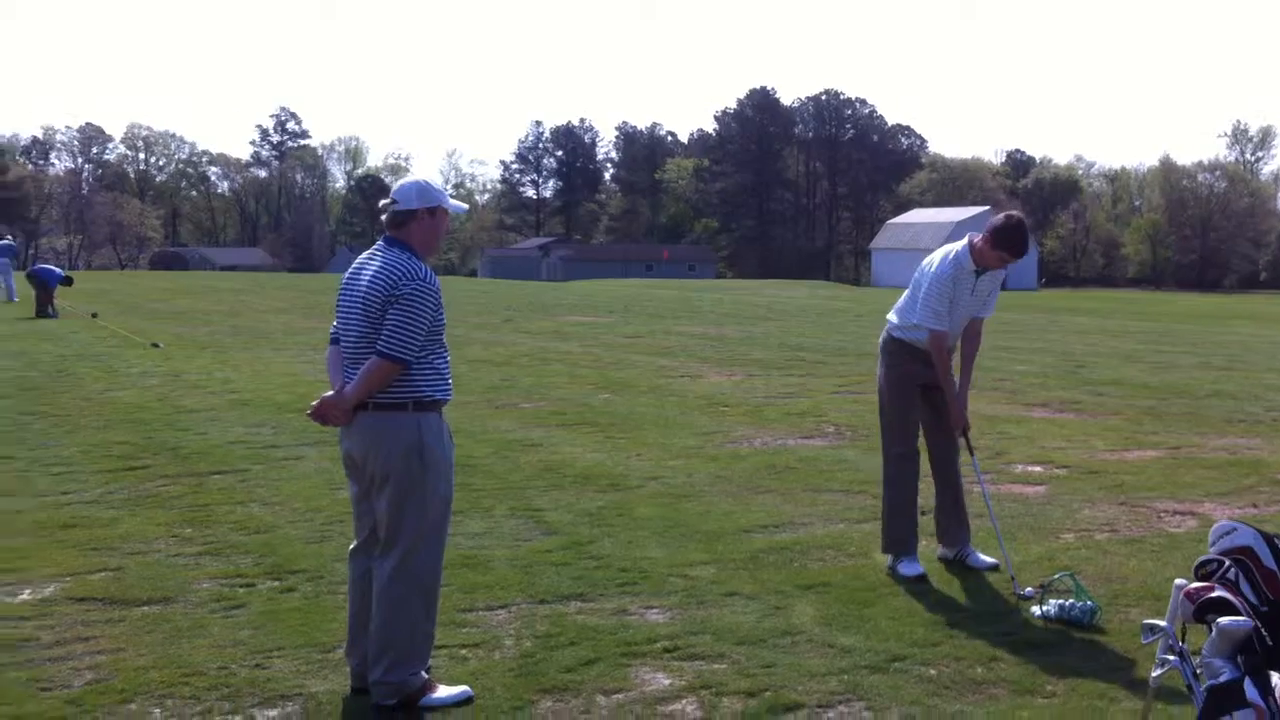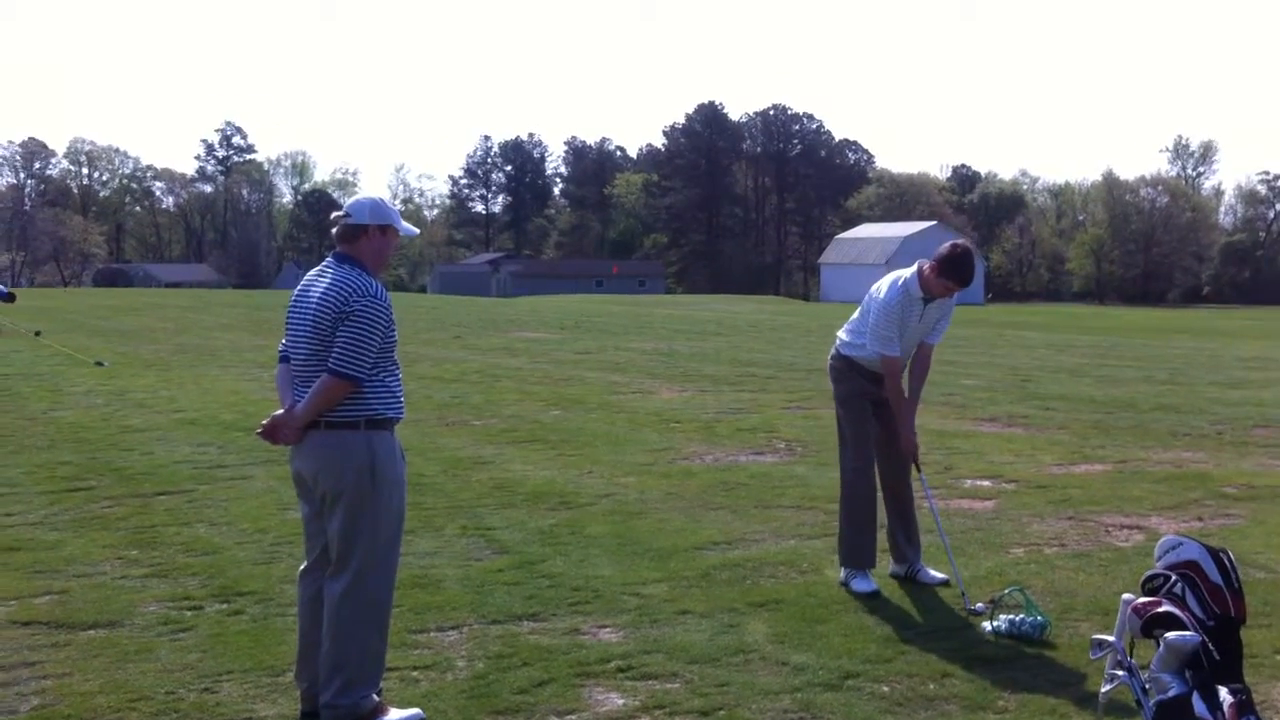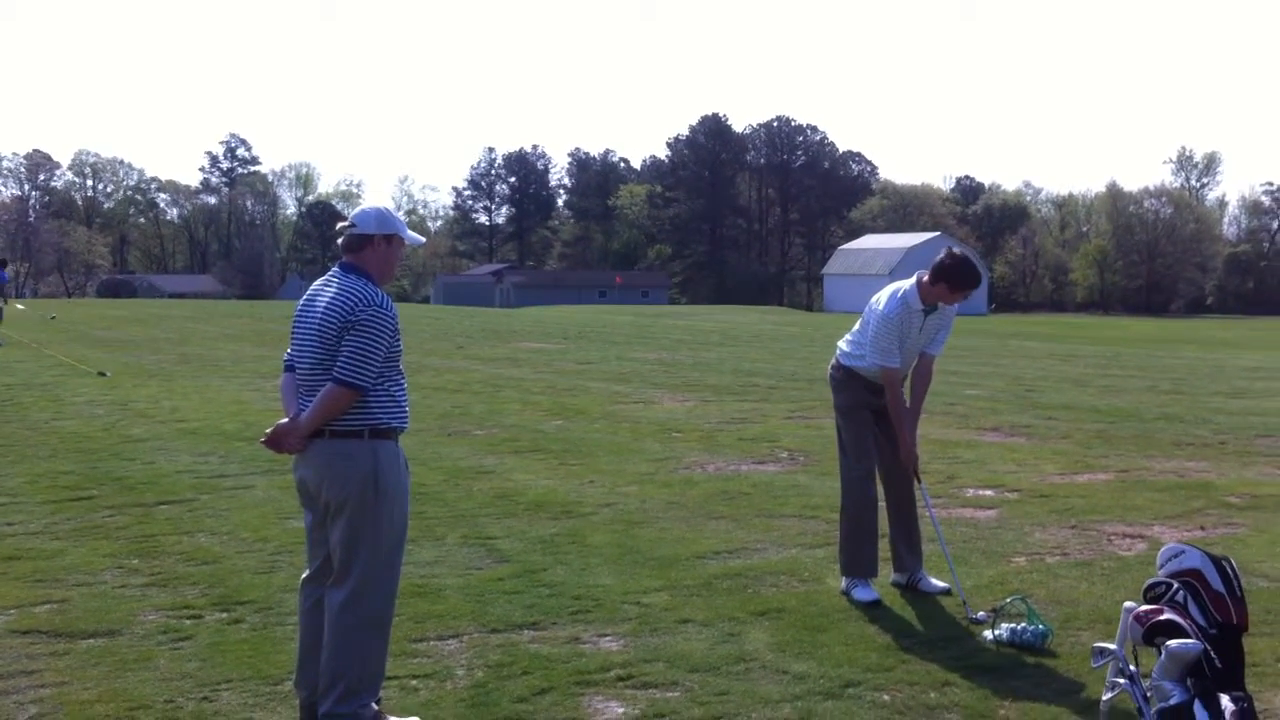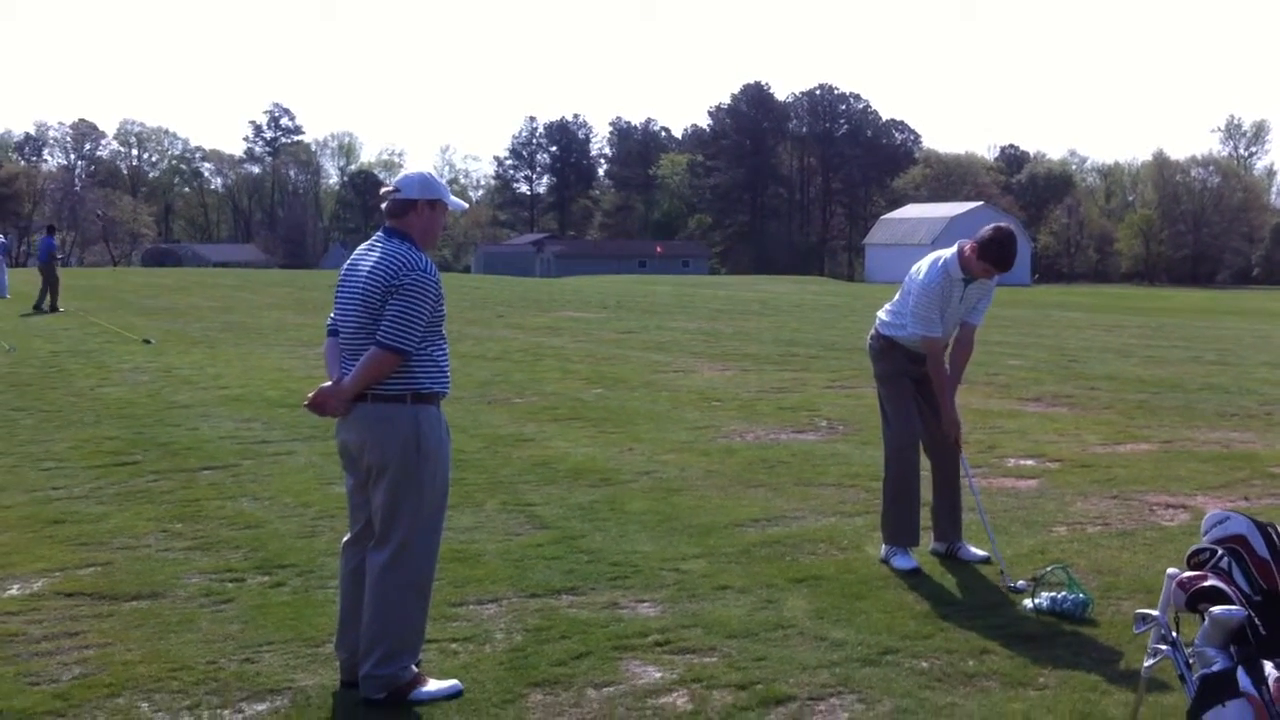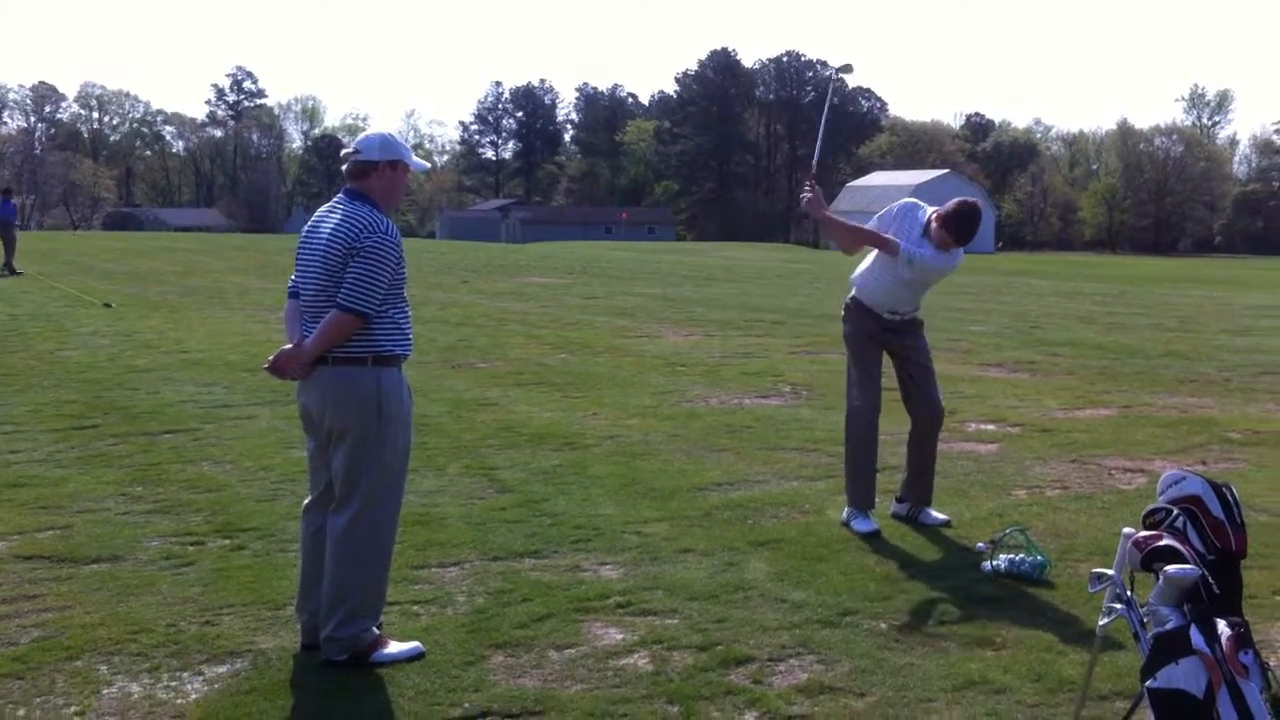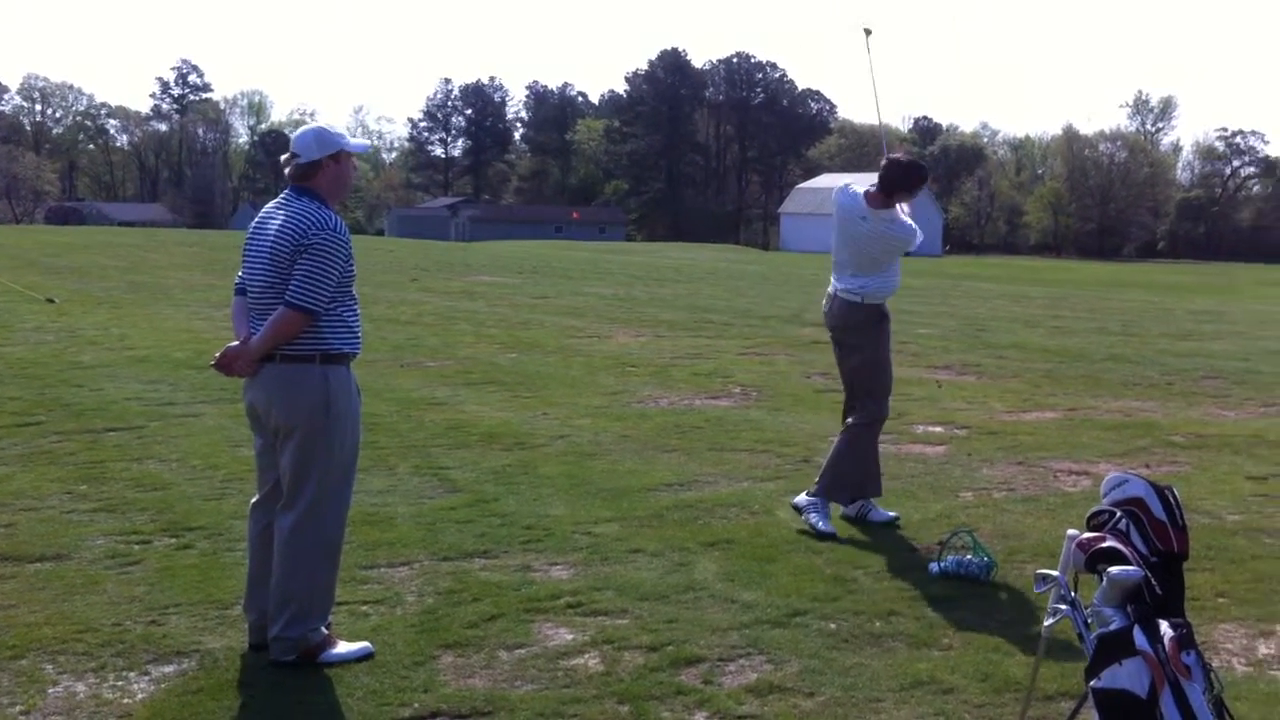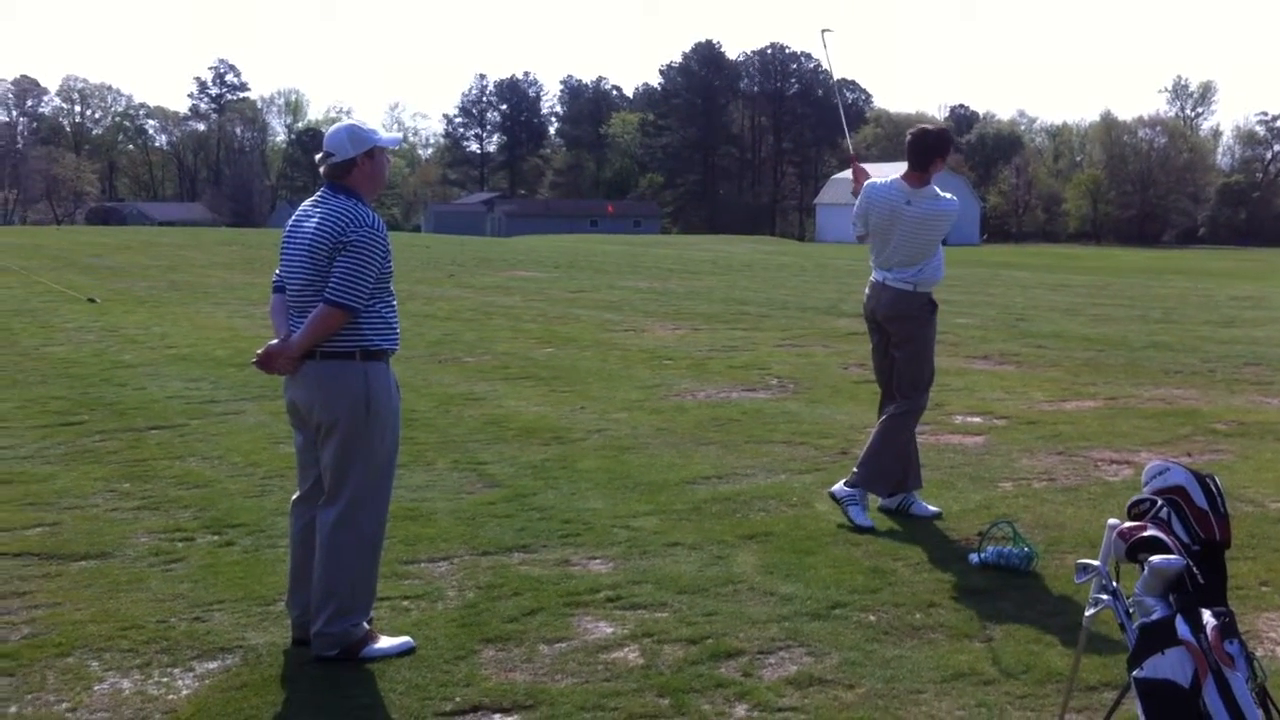
dt=0.7s
person 1, frame 1
left shoulder: (359, 267)
right shoulder: (415, 277)
left elbow: (338, 343)
right elbow: (390, 359)
left wrist: (340, 398)
right wrist: (343, 401)
left hip: (362, 428)
right hip: (407, 429)
left knee: (371, 549)
right knee: (409, 556)
left ankle: (367, 667)
right ankle: (398, 680)
person 1, frame 2
left shoulder: (308, 285)
right shoulder: (368, 294)
left elbow: (287, 361)
right elbow: (343, 378)
left wrist: (290, 415)
right wrist: (295, 421)
left hip: (313, 447)
right hip: (360, 447)
left knee: (320, 569)
right knee: (360, 577)
person 1, frame 3
left shoulder: (314, 293)
right shoulder: (373, 304)
left elbow: (292, 370)
right elbow: (347, 386)
left wrist: (295, 423)
right wrist: (299, 430)
left hip: (317, 457)
right hip: (363, 456)
left knee: (322, 579)
right knee: (362, 587)
person 1, frame 4
left shoulder: (358, 258)
right shoulder: (417, 269)
left elbow: (336, 334)
right elbow: (390, 350)
left wrist: (338, 389)
right wrist: (342, 393)
left hip: (359, 420)
right hip: (405, 422)
left knee: (364, 542)
right knee: (403, 550)
left ankle: (356, 661)
right ankle: (388, 675)
person 1, frame 5
left shoulder: (319, 220)
right shoulder: (378, 230)
left elbow: (296, 297)
right elbow: (351, 313)
left wrist: (299, 352)
right wrist: (302, 355)
left hip: (320, 382)
right hip: (367, 383)
left knee: (326, 504)
right knee: (364, 512)
left ankle: (317, 623)
right ankle: (350, 637)
person 1, frame 6
left shoulder: (268, 216)
right shoulder: (326, 227)
left elbow: (244, 293)
right elbow: (299, 310)
left wrist: (245, 348)
right wrist: (250, 353)
left hip: (268, 380)
right hip: (315, 381)
left knee: (272, 503)
right knee: (312, 510)
left ankle: (266, 622)
right ankle: (298, 637)
person 1, frame 7
left shoulder: (303, 215)
right shoulder: (362, 224)
left elbow: (282, 291)
right elbow: (338, 307)
left wrist: (284, 345)
right wrist: (291, 351)
left hip: (308, 378)
right hip: (353, 378)
left knee: (314, 500)
right knee: (353, 506)
left ankle: (309, 618)
right ankle: (340, 632)
person 2, frame 1
left shoulder: (995, 272)
right shoulder: (942, 269)
left elbow: (972, 331)
right elbow: (937, 342)
left wrist: (963, 393)
right wrist: (952, 403)
left hip: (936, 355)
right hip: (903, 352)
left knee: (946, 451)
right knee: (902, 452)
left ankle: (954, 543)
right ankle: (901, 551)
person 2, frame 2
left shoulder: (945, 298)
right shoulder: (890, 296)
left elbow: (922, 357)
right elbow: (892, 370)
left wrist: (910, 420)
right wrist: (904, 428)
left hip: (886, 374)
right hip: (852, 369)
left knee: (898, 467)
right knee: (859, 466)
left ankle: (906, 559)
right ankle: (854, 566)
person 2, frame 3
left shoulder: (946, 309)
right shoulder: (890, 308)
left elbow: (923, 369)
right elbow: (892, 382)
left wrist: (912, 430)
right wrist: (904, 440)
left hip: (887, 384)
right hip: (853, 381)
left knee: (900, 476)
right knee: (860, 476)
left ankle: (907, 568)
right ankle: (854, 575)
person 2, frame 4
left shoulder: (986, 279)
right shoulder: (931, 276)
left elbow: (964, 339)
right elbow: (934, 352)
left wrist: (950, 399)
right wrist: (947, 410)
left hip: (928, 353)
right hip: (893, 350)
left knee: (945, 444)
right knee: (904, 443)
left ankle: (947, 538)
right ankle: (895, 543)
person 2, frame 5
left shoulder: (950, 257)
right shoulder: (906, 210)
left elbow: (877, 242)
right elbow: (852, 244)
left wrist: (824, 214)
right wrist: (823, 214)
left hip: (905, 324)
right hip: (864, 316)
left knee: (929, 411)
right knee: (863, 409)
left ankle: (912, 499)
right ankle: (857, 506)
person 2, frame 6
left shoulder: (845, 196)
right shoulder: (901, 232)
left wrist: (889, 182)
right wrist: (901, 206)
left hip: (839, 304)
right hip: (865, 315)
left knee: (862, 403)
right knee: (870, 410)
left ankle: (857, 497)
right ankle: (817, 496)
person 2, frame 7
left shoulder: (873, 191)
right shoulder: (947, 208)
left hip: (877, 295)
right hip: (913, 305)
left knee: (895, 397)
right knee: (909, 401)
left ankle: (897, 490)
right ankle: (855, 485)
